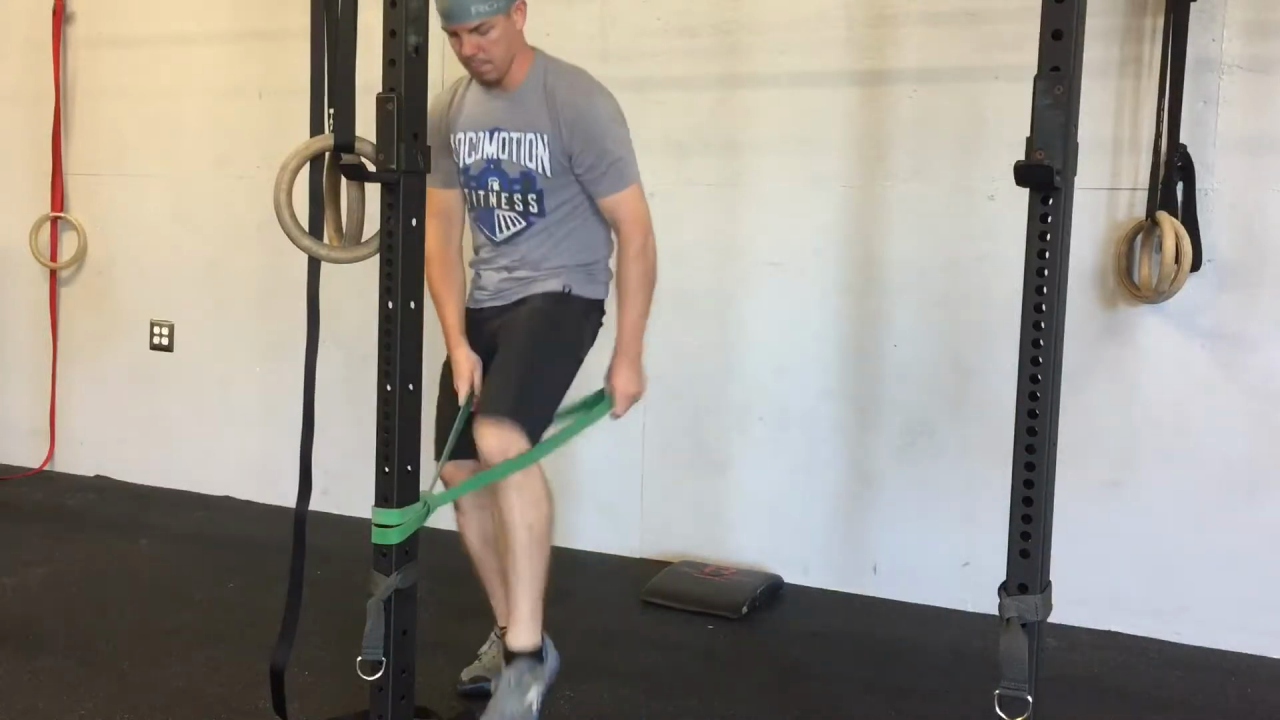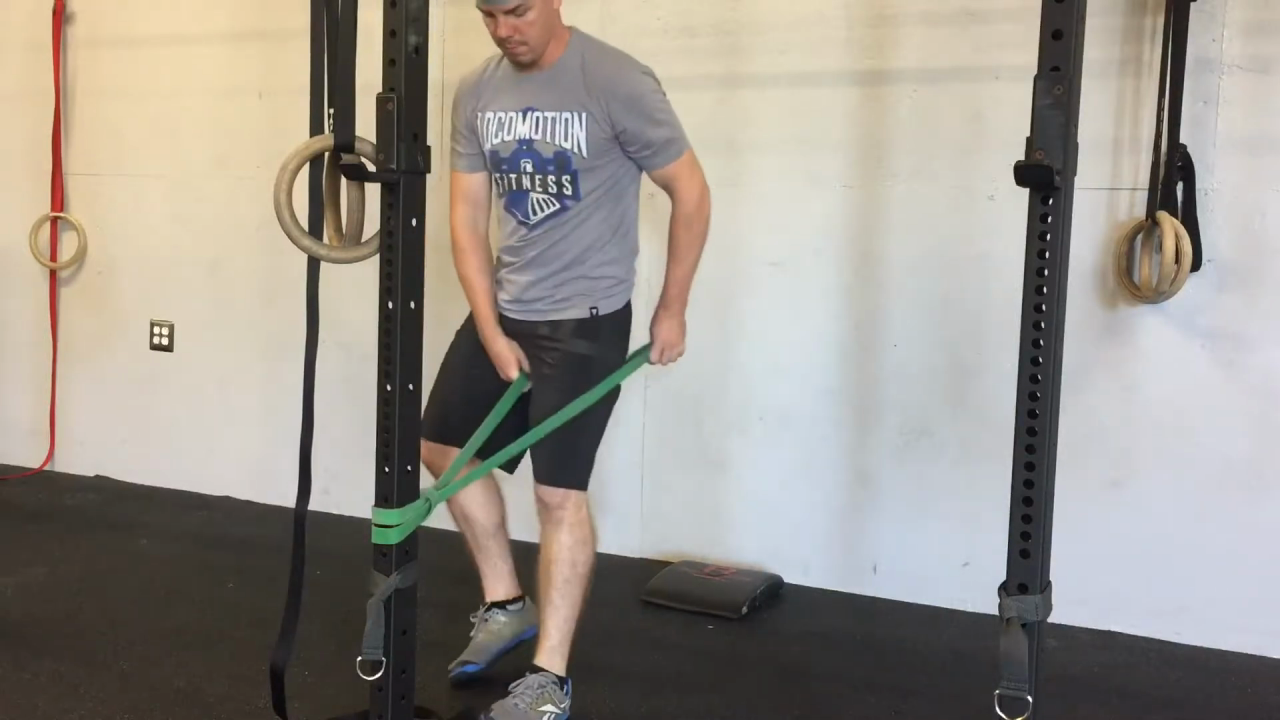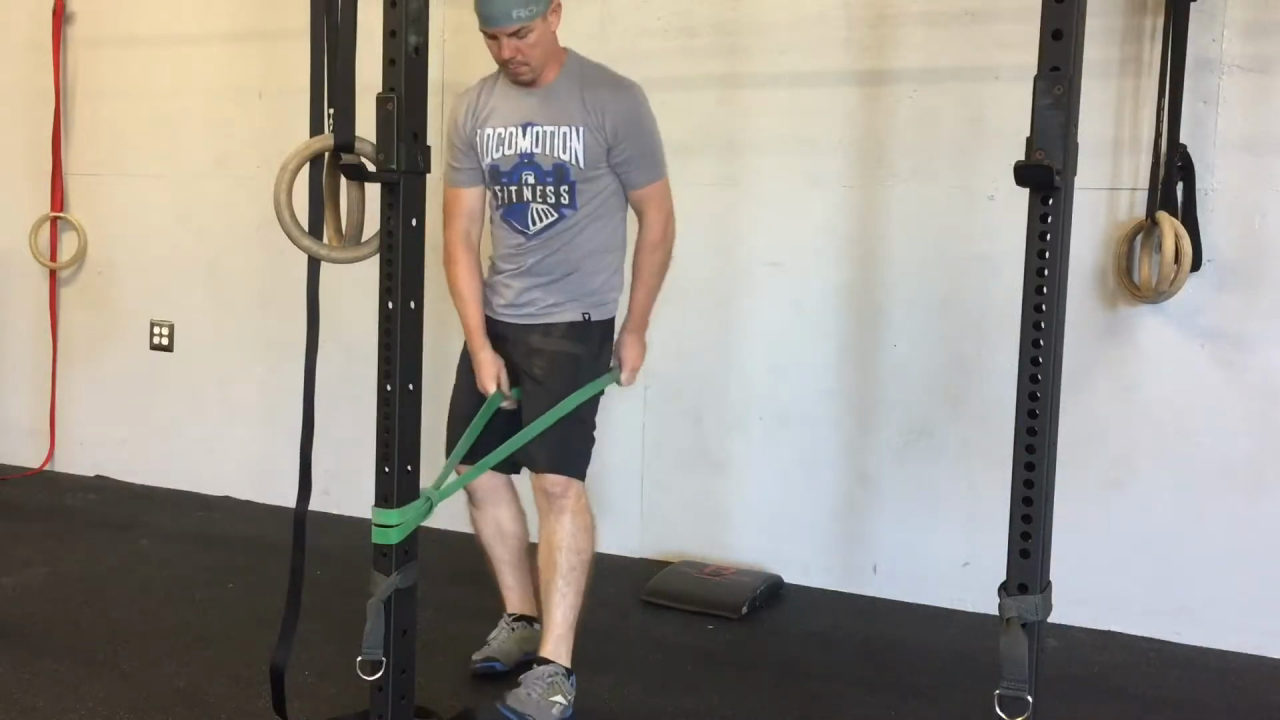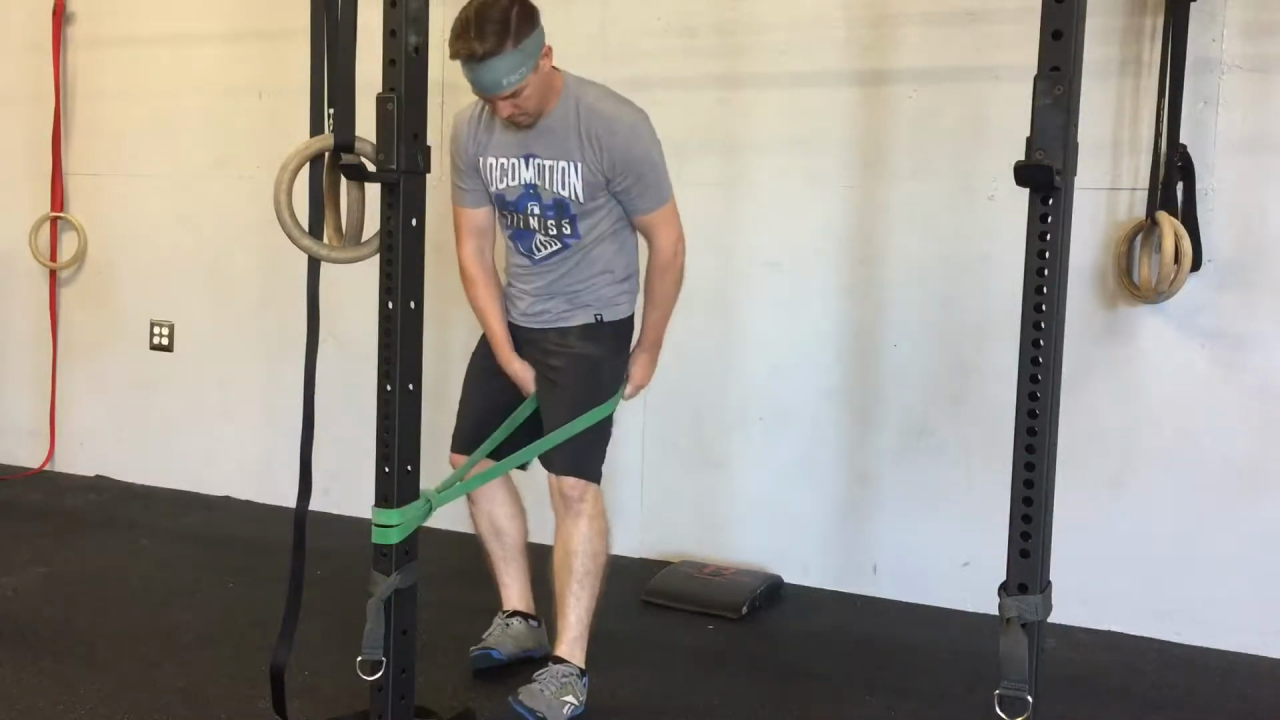
dt=0.5s
person 1, frame 1
left shoulder: (576, 102)
right shoulder: (450, 111)
left elbow: (634, 230)
right elbow: (443, 234)
left wrist: (628, 355)
right wrist: (457, 345)
left hip: (560, 298)
right hip: (486, 306)
left knee: (503, 447)
right knee: (458, 469)
left ankle: (530, 653)
right ankle: (510, 632)
person 1, frame 2
left shoulder: (617, 82)
right shoulder: (476, 92)
left elbow: (691, 195)
right elbow: (467, 217)
left wrist: (671, 310)
right wrist: (491, 330)
left hip: (584, 320)
right hip: (506, 311)
left knee: (558, 493)
right knee: (442, 446)
right ankle: (506, 604)
person 1, frame 3
left shoulder: (613, 102)
right shoulder: (473, 109)
left elbow: (655, 220)
right elbow: (461, 235)
left wrist: (635, 327)
right wrist: (479, 344)
left hip: (574, 323)
right hip: (497, 320)
left knee: (557, 481)
right knee: (480, 473)
right ankle: (522, 620)
person 1, frame 4
left shoulder: (615, 126)
right shoulder: (471, 131)
left elbow: (666, 244)
right elbow: (474, 250)
left wrist: (647, 349)
right wrist: (506, 356)
left hip: (591, 327)
right hip: (513, 322)
left knee: (573, 485)
right knee: (473, 460)
right ankle: (520, 617)
